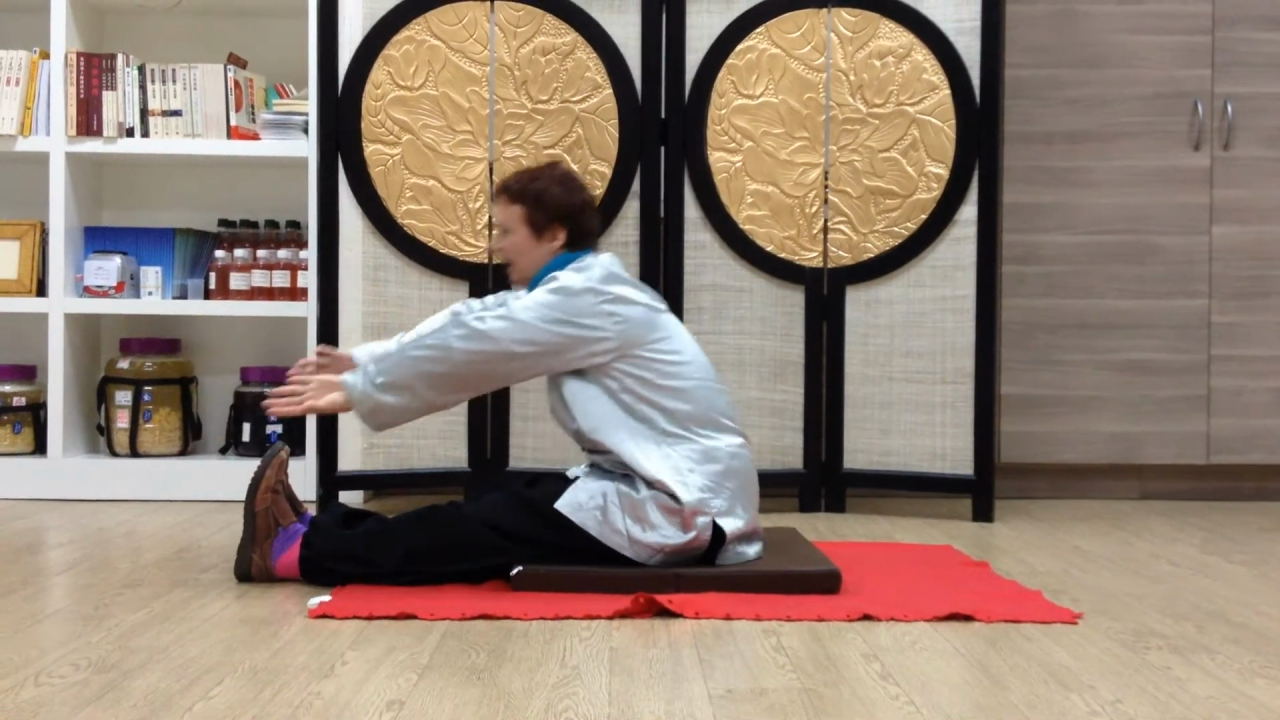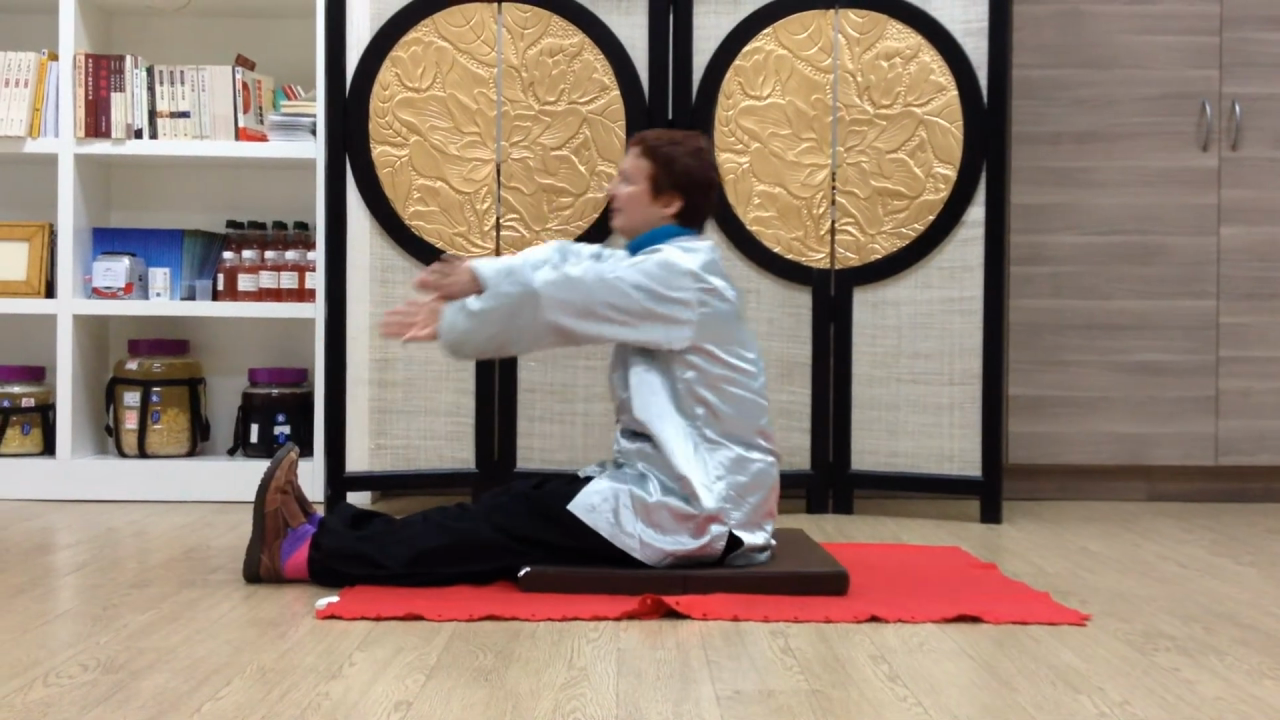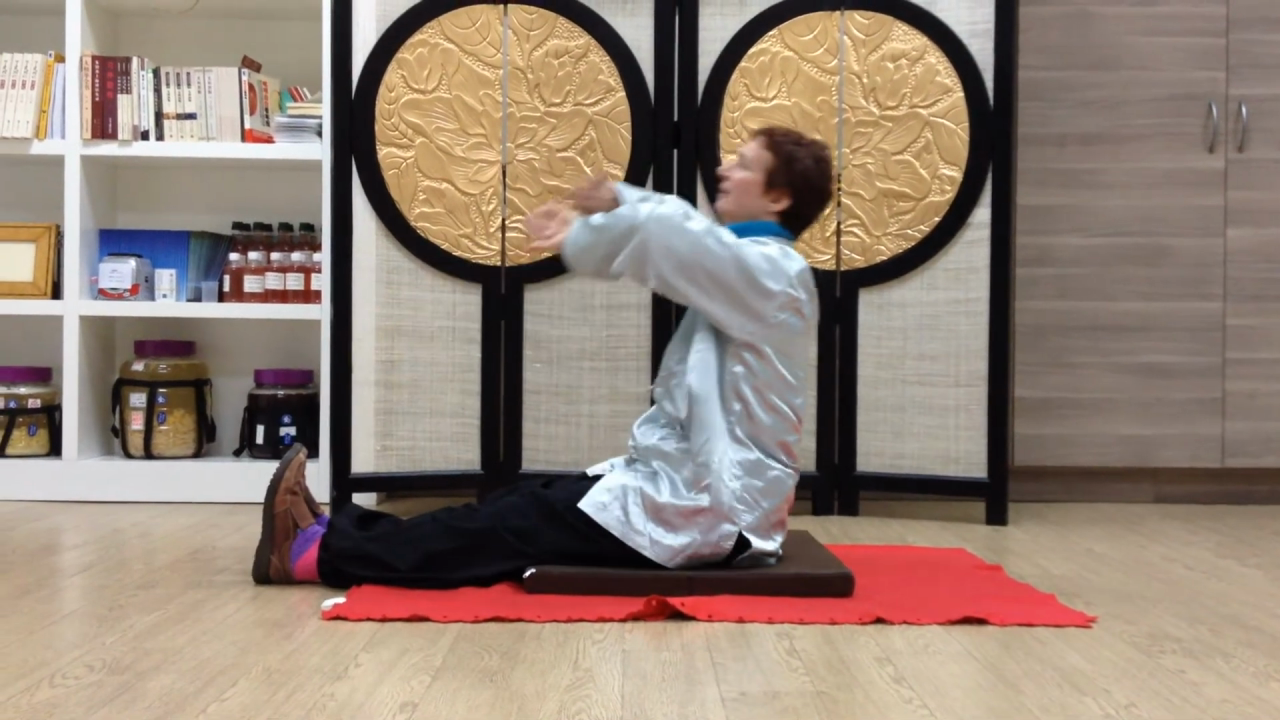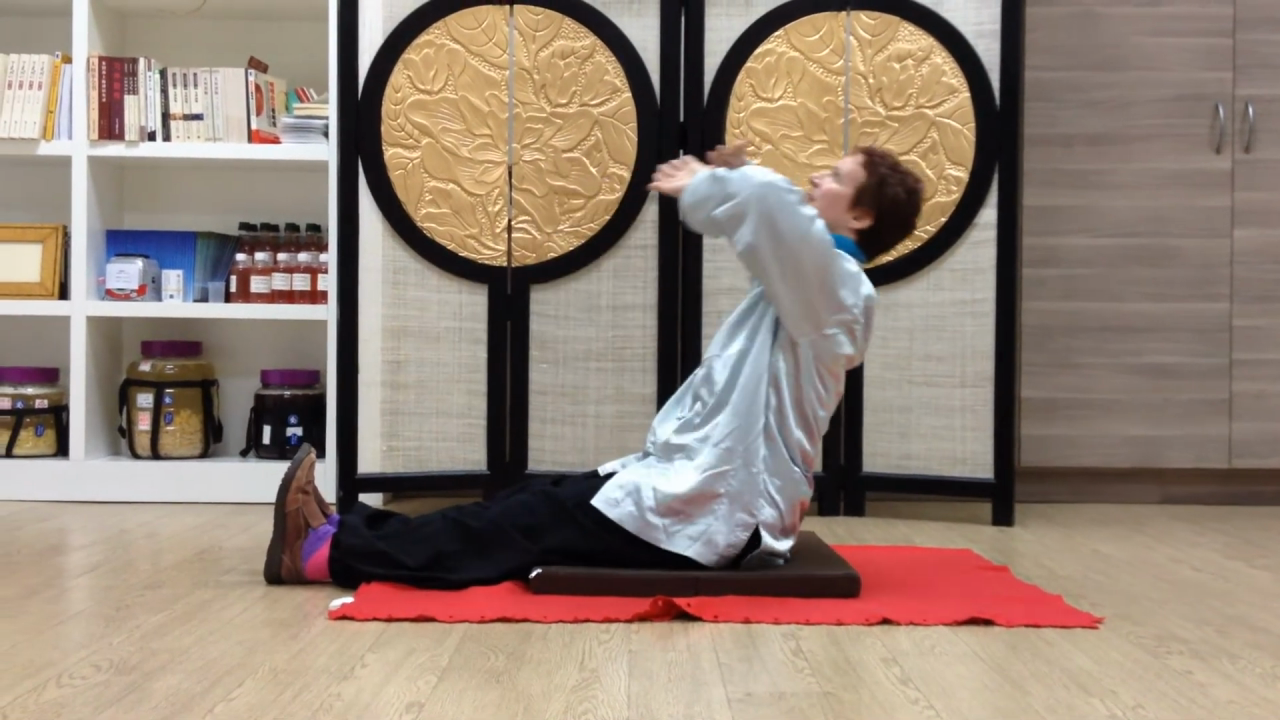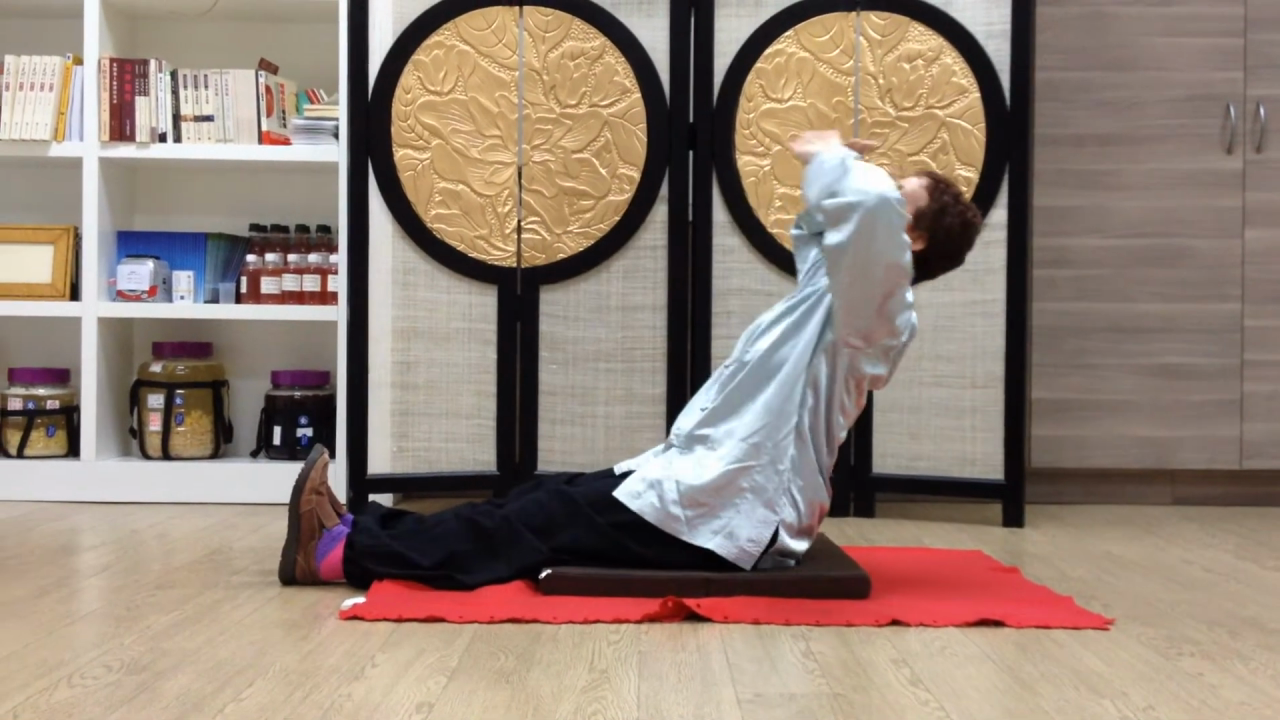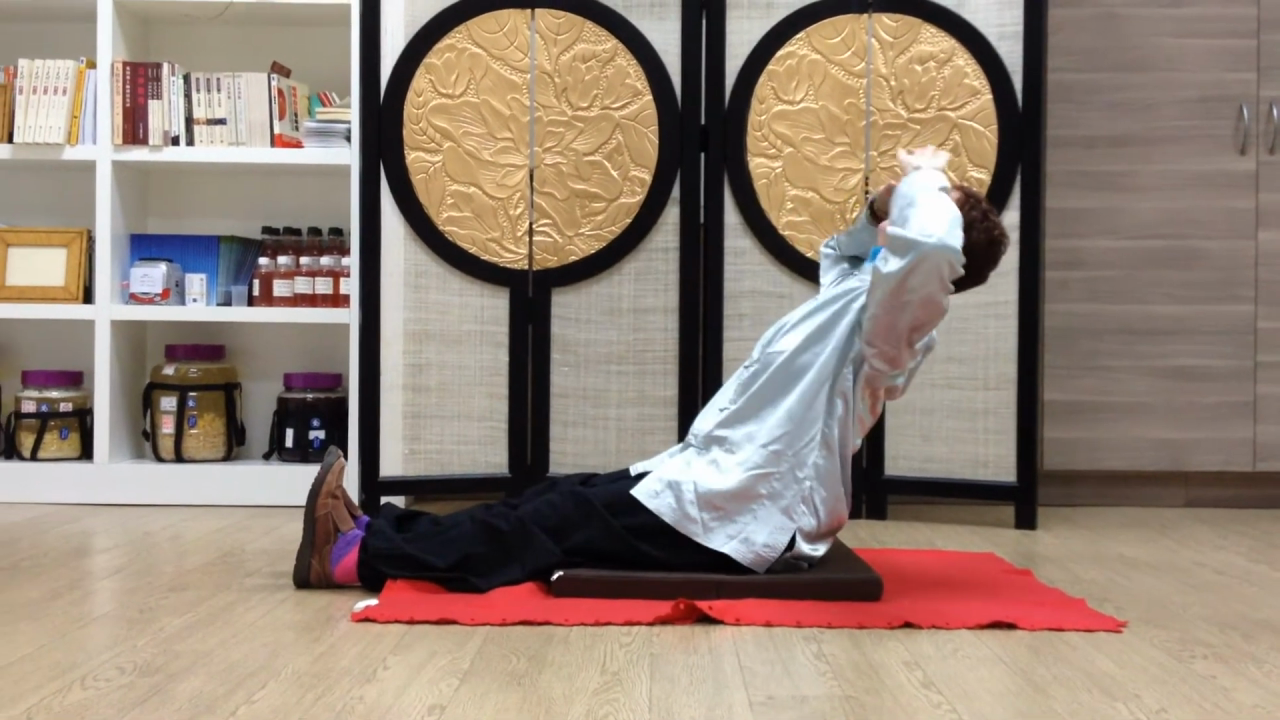
dt=0.4s
person 1, frame 1
left shoulder: (585, 297)
right shoulder: (584, 285)
left elbow: (467, 349)
right elbow: (475, 321)
left wrist: (357, 389)
right wrist: (361, 362)
left hip: (679, 507)
right hip: (672, 486)
left knee: (487, 532)
right knee: (499, 509)
left ankle: (298, 551)
right ankle: (317, 534)
person 1, frame 2
left shoulder: (679, 274)
right shoulder: (673, 262)
left elbow: (555, 294)
right elbow: (573, 262)
left wrist: (452, 323)
right wrist: (476, 276)
left hip: (695, 510)
right hip: (687, 485)
left knee: (500, 530)
right knee: (511, 507)
left ankle: (308, 552)
right ankle: (325, 532)
person 1, frame 3
left shoulder: (769, 273)
right shoulder: (758, 268)
left elbow: (664, 235)
right elbow: (675, 238)
left wrist: (597, 215)
right wrist: (599, 214)
left hip: (705, 512)
right hip: (691, 487)
left knee: (509, 530)
right knee: (517, 506)
left ankle: (312, 553)
right ankle: (333, 533)
person 1, frame 4
left shoulder: (834, 290)
right shoulder: (813, 287)
left elbow: (773, 203)
right elbow: (766, 220)
left wrist: (713, 180)
right wrist: (714, 181)
left hip: (709, 514)
right hip: (702, 490)
left knee: (519, 530)
right knee: (527, 505)
left ankle: (327, 553)
right ankle: (344, 531)
person 1, frame 5
left shoulder: (877, 305)
right shoulder: (843, 289)
left elbow: (877, 210)
right elbow: (822, 232)
left wrist: (833, 161)
right wrist: (829, 170)
left hip: (723, 514)
right hip: (711, 487)
left knee: (533, 529)
right knee: (540, 502)
left ankle: (340, 552)
right ankle: (358, 531)
person 1, frame 6
left shoulder: (893, 310)
right shoulder: (861, 290)
left elbow: (931, 250)
right elbow: (844, 249)
left wrist: (925, 183)
right wrist: (888, 205)
left hip: (737, 514)
right hip: (727, 487)
left knee: (550, 527)
right knee: (557, 503)
left ankle: (354, 556)
right ankle: (372, 533)
